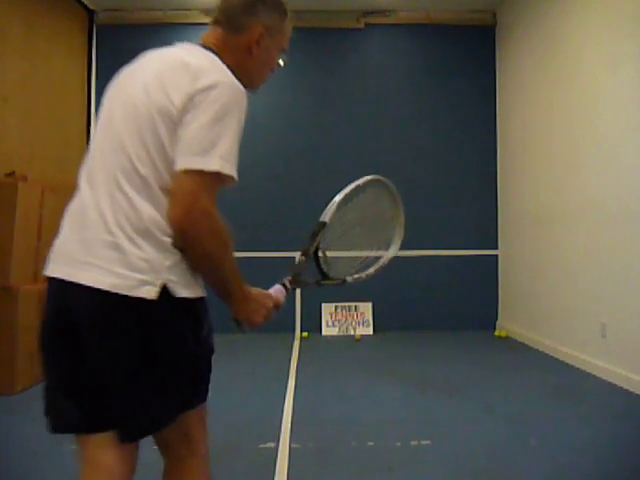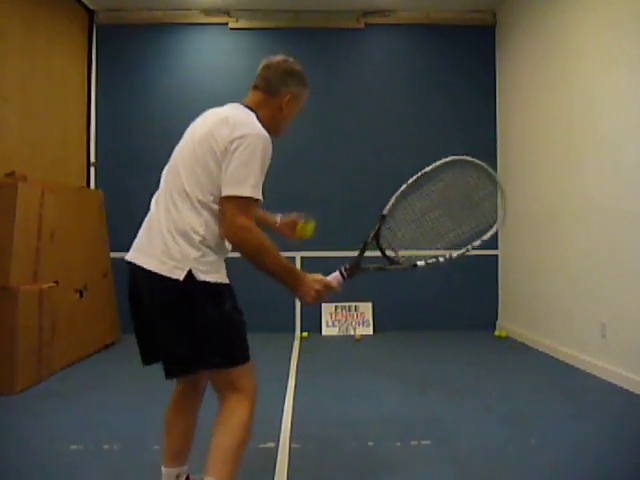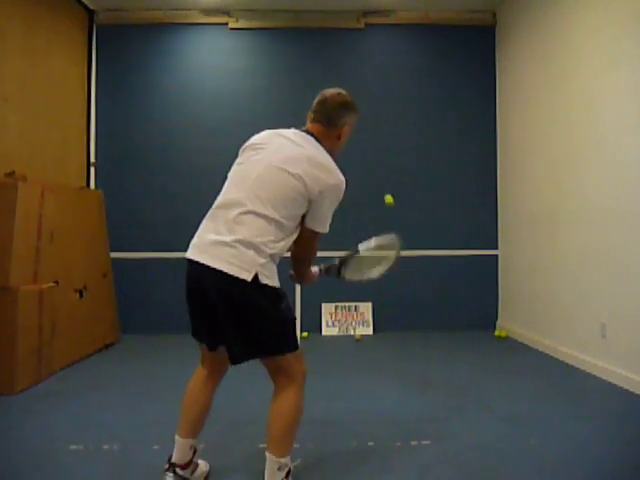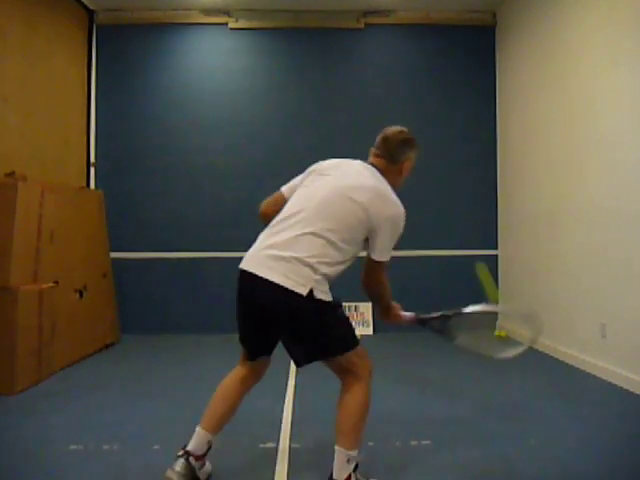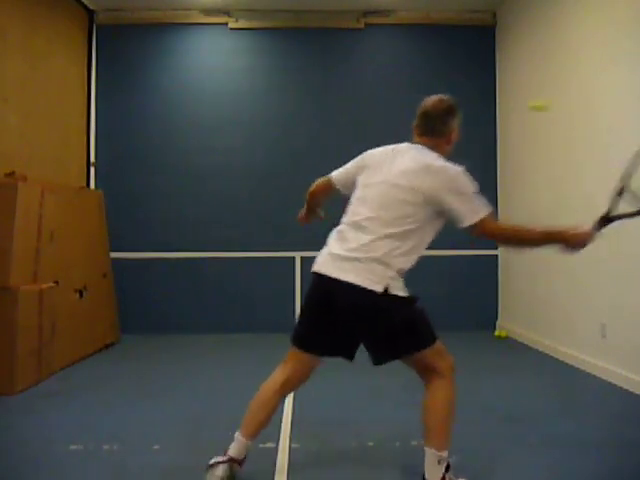
dt=0.7s
person 1, frame 1
left shoulder: (145, 66)
right shoulder: (219, 86)
right elbow: (190, 215)
right wrist: (238, 296)
left hip: (73, 277)
right hip: (143, 291)
person 1, frame 2
left shoulder: (216, 118)
right shoulder: (252, 135)
right elbow: (237, 229)
left wrist: (270, 221)
right wrist: (298, 281)
left hip: (147, 265)
right hip: (186, 275)
left knee: (190, 385)
right knee: (239, 393)
person 1, frame 3
left shoulder: (263, 137)
right shoulder: (330, 178)
right elbow: (304, 247)
right wrist: (304, 273)
left hip: (201, 259)
right hip: (245, 275)
left knee: (212, 364)
right knee: (291, 376)
person 1, frame 4
left shoulder: (327, 165)
right shoulder: (391, 208)
left elbow: (265, 211)
right elbow: (374, 277)
right wrist: (389, 309)
left hip: (253, 272)
right hip: (298, 290)
left knee: (249, 369)
right knee: (358, 373)
person 1, frame 5
left shoulder: (376, 156)
right shoulder: (449, 176)
left elbow: (317, 189)
right elbow: (495, 232)
left wrist: (310, 211)
right wrist: (559, 237)
left hip: (327, 275)
right hip: (375, 290)
left knee: (290, 371)
right knee: (440, 371)
